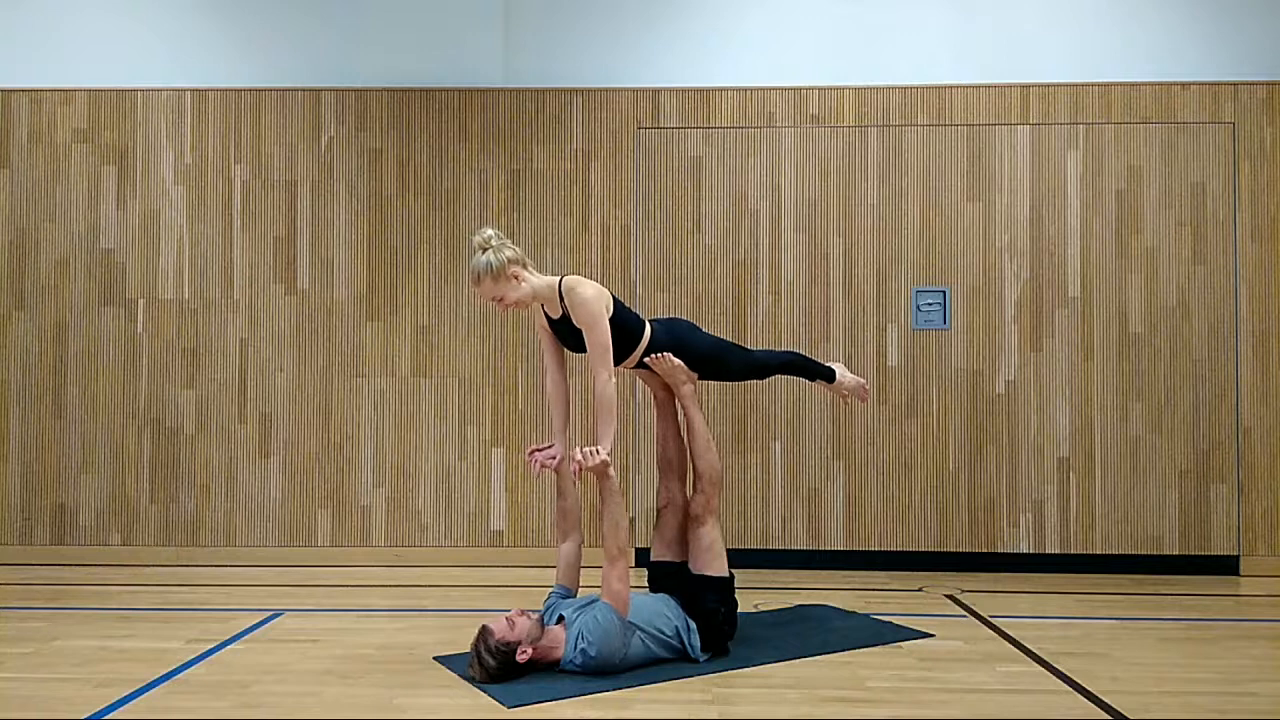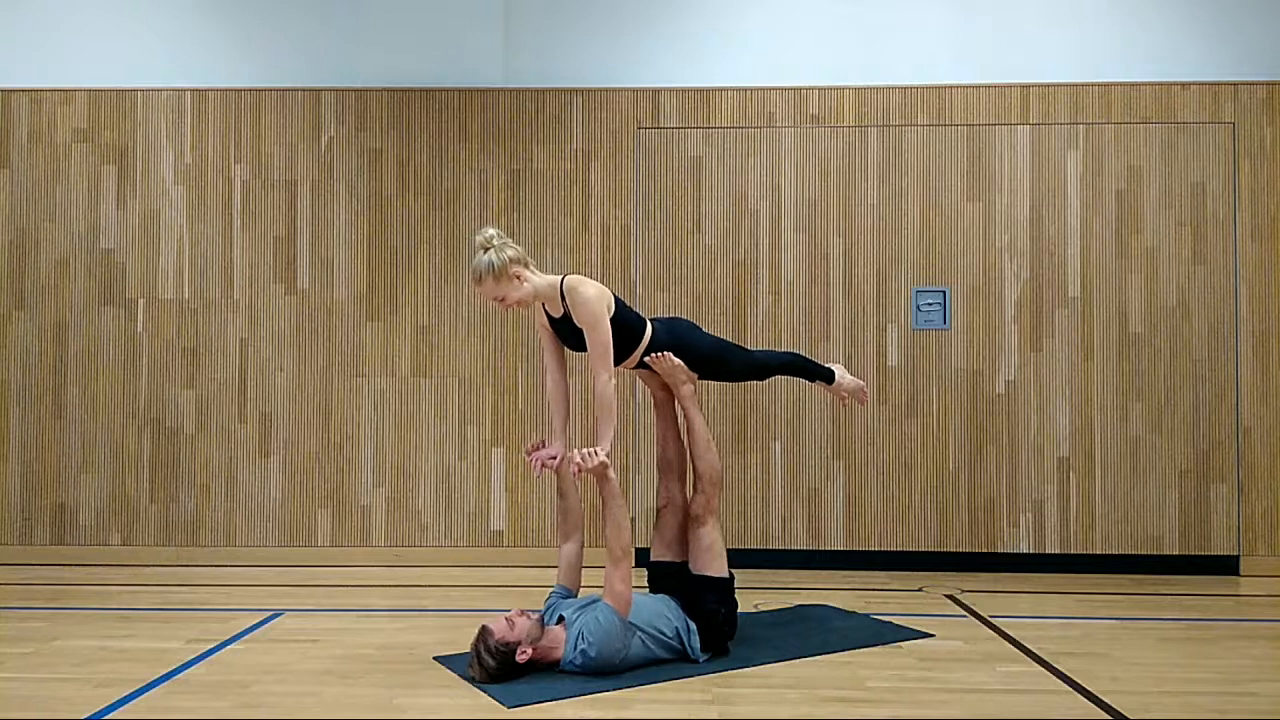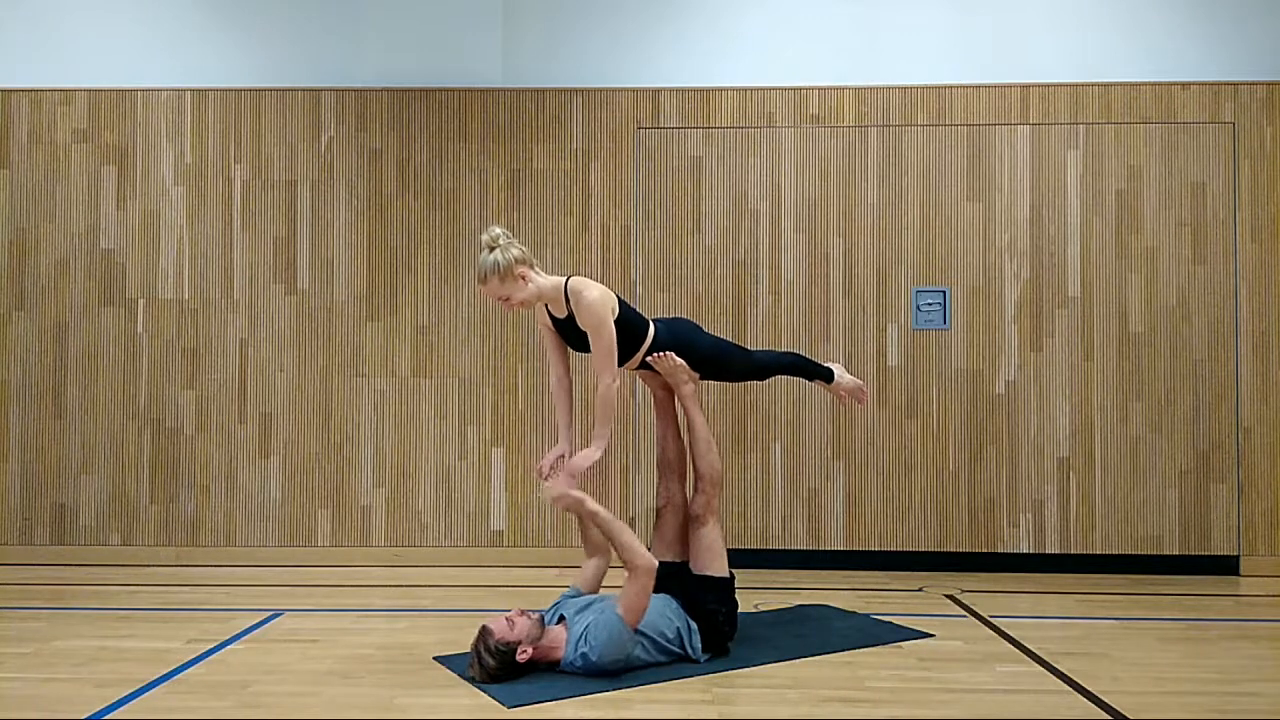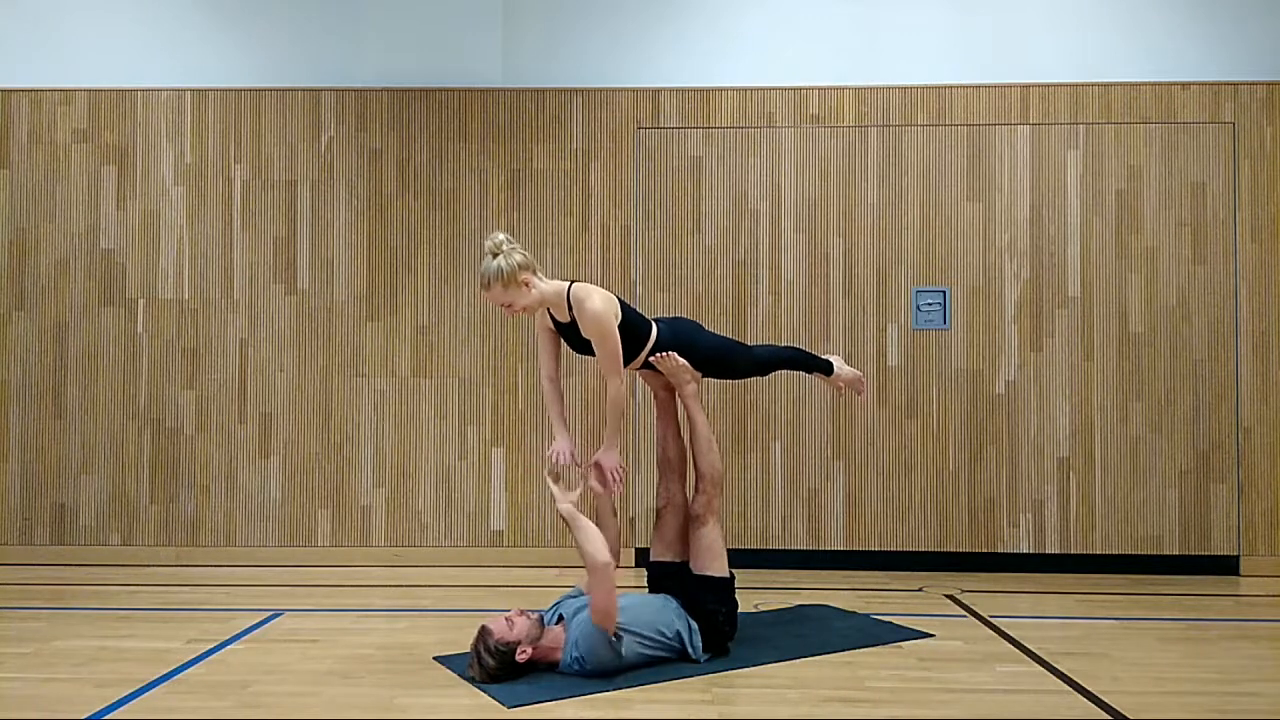
dt=0.3s
person 1, frame 1
left shoulder: (580, 295)
right shoulder: (543, 312)
left elbow: (604, 376)
right elbow: (555, 377)
left wrist: (604, 446)
right wrist: (559, 442)
left hip: (677, 346)
right hip: (655, 359)
left knee: (755, 365)
right knee: (753, 367)
left ankle: (831, 374)
right ankle: (828, 375)
person 1, frame 2
left shoulder: (582, 295)
right shoulder: (543, 311)
left elbow: (603, 377)
right elbow: (555, 377)
left wrist: (603, 446)
right wrist: (559, 442)
left hip: (677, 346)
right hip: (655, 357)
left knee: (753, 366)
right knee: (751, 368)
left ankle: (830, 376)
right ankle: (827, 377)
person 1, frame 3
left shoulder: (586, 297)
right shoulder: (544, 310)
left elbow: (608, 377)
right elbow: (559, 377)
left wrist: (596, 445)
right wrist: (563, 441)
left hip: (678, 346)
right hip: (655, 358)
left knee: (755, 367)
right knee: (751, 367)
left ankle: (829, 374)
right ankle: (824, 377)
person 1, frame 4
left shoulder: (590, 305)
right shoulder: (546, 312)
left elbow: (615, 382)
right elbow: (549, 379)
left wrist: (611, 447)
right wrist: (562, 436)
left hip: (681, 345)
right hip: (656, 353)
left knee: (755, 361)
right knee: (752, 362)
left ankle: (828, 366)
right ankle: (825, 368)
person 2, frame 1
left shoulder: (554, 616)
right shoulder: (593, 649)
left elbow: (570, 539)
right elbow: (616, 556)
left wrist: (562, 473)
right wrist: (606, 479)
left hip: (670, 604)
right hip: (704, 621)
right knee: (702, 507)
left ankle: (666, 394)
right ankle: (685, 393)
person 2, frame 2
left shoulder: (555, 617)
right shoulder: (593, 650)
left elbow: (571, 541)
right elbow: (620, 559)
left wrist: (563, 474)
right wrist: (605, 480)
left hip: (670, 602)
right hip: (704, 622)
right knee: (702, 507)
left ankle: (664, 394)
right ankle: (683, 393)
person 2, frame 3
left shoulder: (557, 617)
right shoulder: (595, 652)
left elbow: (597, 556)
right elbow: (646, 565)
left wrist: (579, 502)
right wrist: (588, 506)
left hip: (671, 604)
right hip: (704, 622)
right knee: (702, 506)
left ankle: (664, 394)
right ankle: (686, 392)
person 2, frame 4
left shoulder: (558, 617)
right shoulder: (587, 653)
left elbow: (602, 564)
right elbow: (602, 565)
left wrist: (603, 498)
right wrist: (567, 509)
left hip: (671, 604)
right hip: (704, 621)
right knee: (704, 506)
left ankle: (666, 393)
right ankle: (687, 392)
